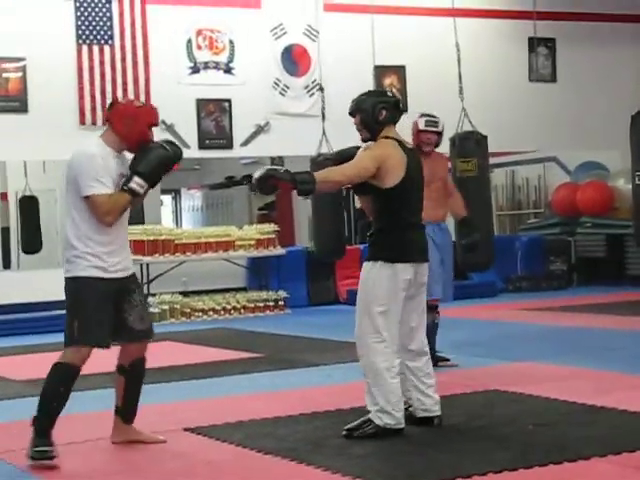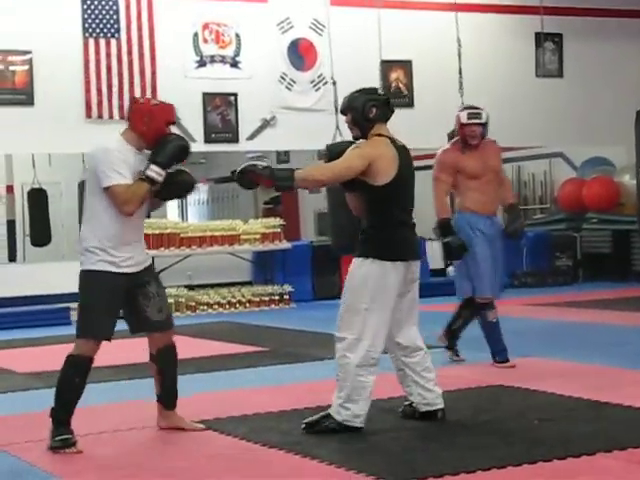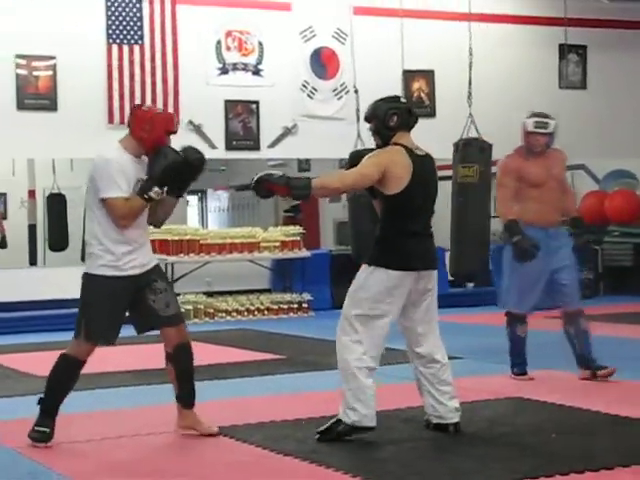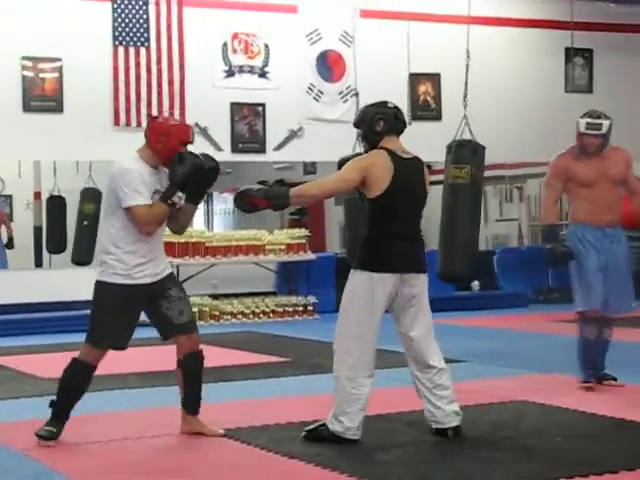
dt=0.5s
person 1, frame 1
left shoulder: (119, 159)
right shoulder: (89, 157)
right elbow: (107, 213)
left wrist: (152, 172)
right wrist: (141, 176)
left hip: (121, 270)
right hip: (88, 273)
left knee: (136, 347)
right knee: (77, 352)
left ankle: (123, 426)
right ankle: (41, 436)
person 1, frame 2
left shoulder: (145, 156)
right shoulder: (108, 154)
right elbow: (127, 204)
left wrist: (166, 188)
right wrist: (160, 166)
left hip: (138, 264)
right hip: (102, 267)
left knee: (162, 334)
right knee: (87, 345)
left ankle: (167, 412)
right ankle: (61, 425)
person 1, frame 3
left shoulder: (145, 163)
right shoulder: (109, 162)
right elbow: (123, 217)
left wrist: (179, 185)
right wrist: (156, 183)
left hip: (144, 268)
right hip: (106, 273)
left knee: (177, 333)
right knee: (83, 346)
left ankle: (187, 413)
right ankle: (46, 417)
person 1, frame 4
left shoulder: (164, 173)
right shoulder: (128, 172)
left elbow: (177, 227)
right elbow: (145, 224)
left wrist: (196, 191)
right wrist: (176, 189)
left hip: (159, 275)
right hip: (119, 280)
left knee: (189, 342)
right knee: (94, 351)
left ankle: (190, 418)
right ankle: (57, 418)
person 2, frame 1
left shoulder: (378, 152)
right shoulder: (408, 153)
left elbow: (337, 178)
left wrist: (287, 178)
right wrist: (362, 183)
left hip: (390, 257)
right hip: (415, 254)
left knee: (376, 339)
right knee: (411, 338)
left ankle: (388, 417)
right ankle: (425, 408)
person 2, frame 2
left shoulder: (369, 149)
right shoulder: (399, 151)
left elbow: (321, 176)
left wrist: (270, 175)
right wrist: (352, 178)
left hip: (379, 254)
right hip: (406, 252)
left knee: (356, 336)
right knee: (405, 332)
left ankle: (348, 414)
right ankle: (428, 401)
person 2, frame 3
left shoulder: (386, 158)
right shoulder: (427, 161)
left elbow: (336, 184)
left wrist: (285, 184)
left hip: (390, 263)
right hip: (423, 262)
left knee: (355, 336)
right knee: (427, 342)
left ankle: (357, 415)
right ankle: (445, 414)
person 2, frame 4
left shoulder: (370, 162)
right shoulder: (420, 168)
left elbow: (319, 191)
left wrist: (270, 196)
left hip: (376, 266)
right hip: (413, 267)
left knee: (353, 349)
right knee: (423, 347)
left ankle: (344, 425)
right ankle: (447, 419)
person 3, frame 1
left shoulder: (441, 160)
left elbow: (451, 195)
left wrist: (467, 226)
left hip: (441, 231)
left knee: (437, 295)
right knee: (430, 295)
left ankle: (428, 352)
person 3, frame 2
left shoulder: (493, 148)
right shoulder: (449, 156)
left elbow: (502, 183)
right elbow: (440, 196)
left wrist: (514, 213)
right wrist: (447, 233)
left hip: (493, 223)
right hip: (470, 224)
left knee: (481, 291)
right knee: (484, 292)
left ankle: (450, 334)
right ankle: (498, 352)
person 3, frame 3
left shoulder: (558, 157)
right shoulder: (512, 162)
right elbow: (504, 202)
left wrist: (578, 226)
right wrist: (516, 235)
left hip: (558, 236)
right hip: (529, 235)
left knee: (572, 304)
right knee: (518, 307)
left ankle: (587, 364)
right ankle: (518, 366)
person 3, frame 4
right shoulder: (564, 162)
right elbow: (549, 202)
right wrist: (552, 239)
left hip: (615, 235)
right hip: (584, 236)
left knee: (609, 309)
right knee: (591, 306)
left ankle: (596, 369)
right ankle: (587, 371)
